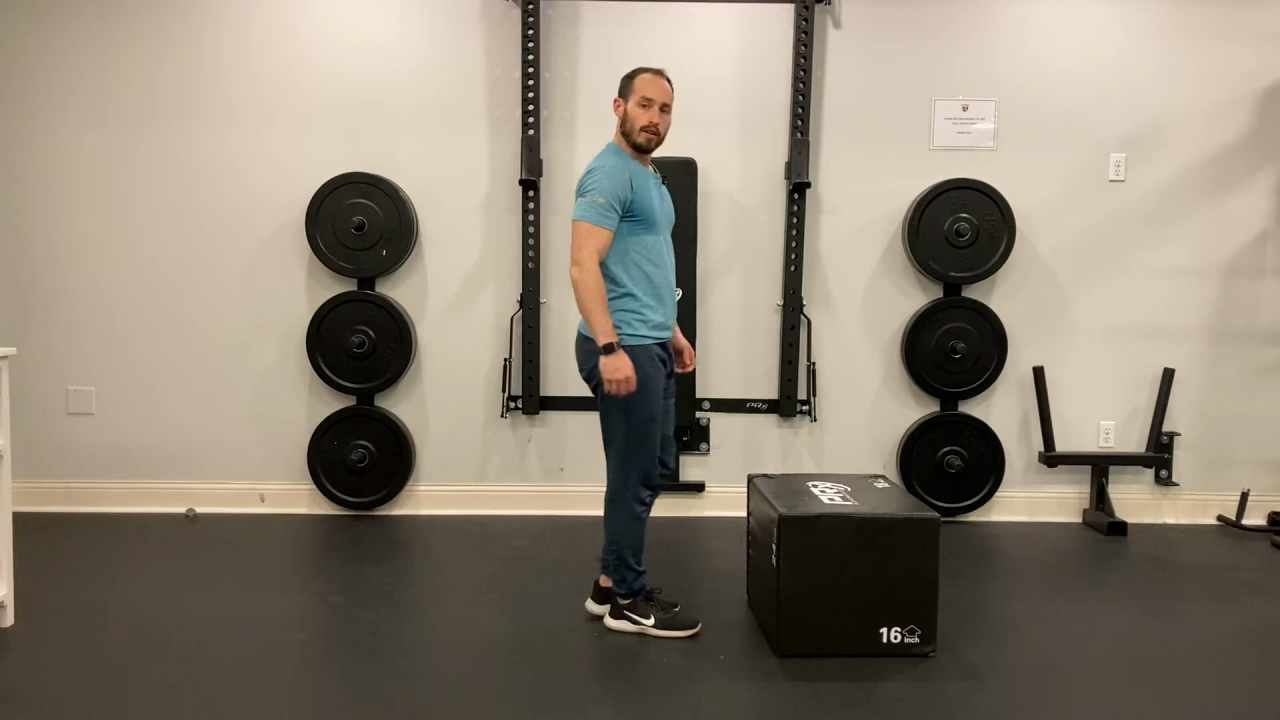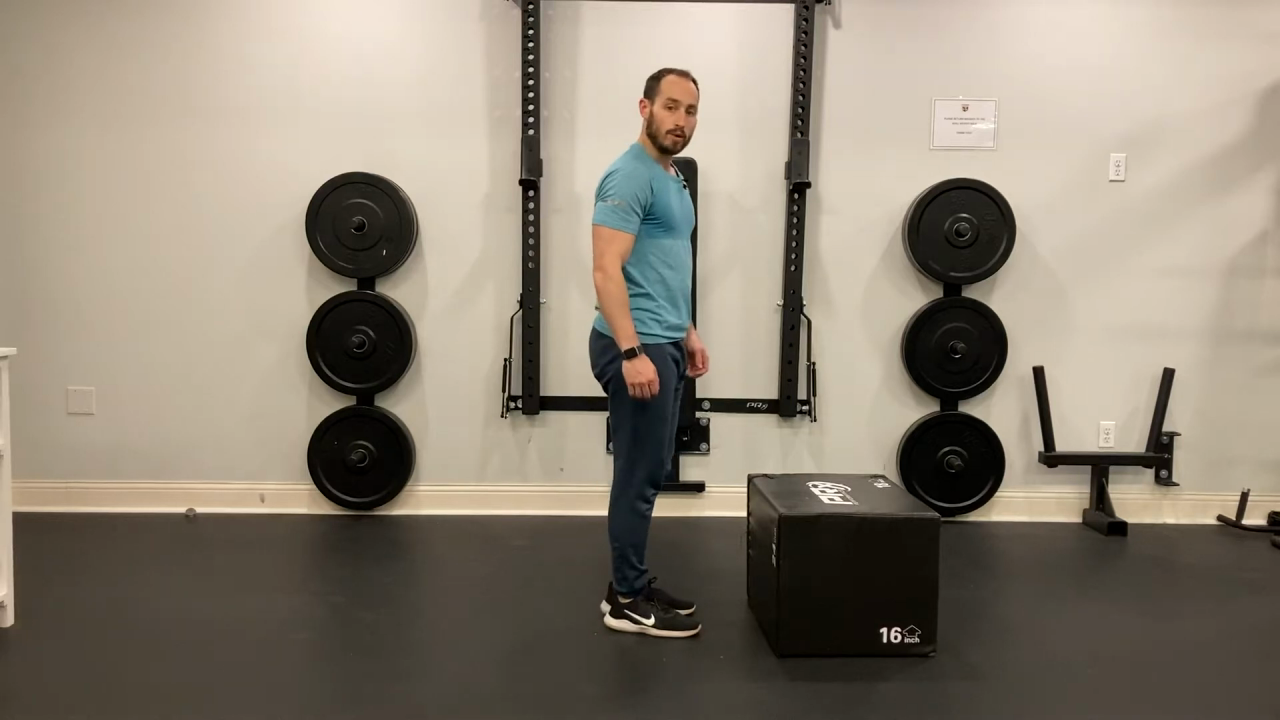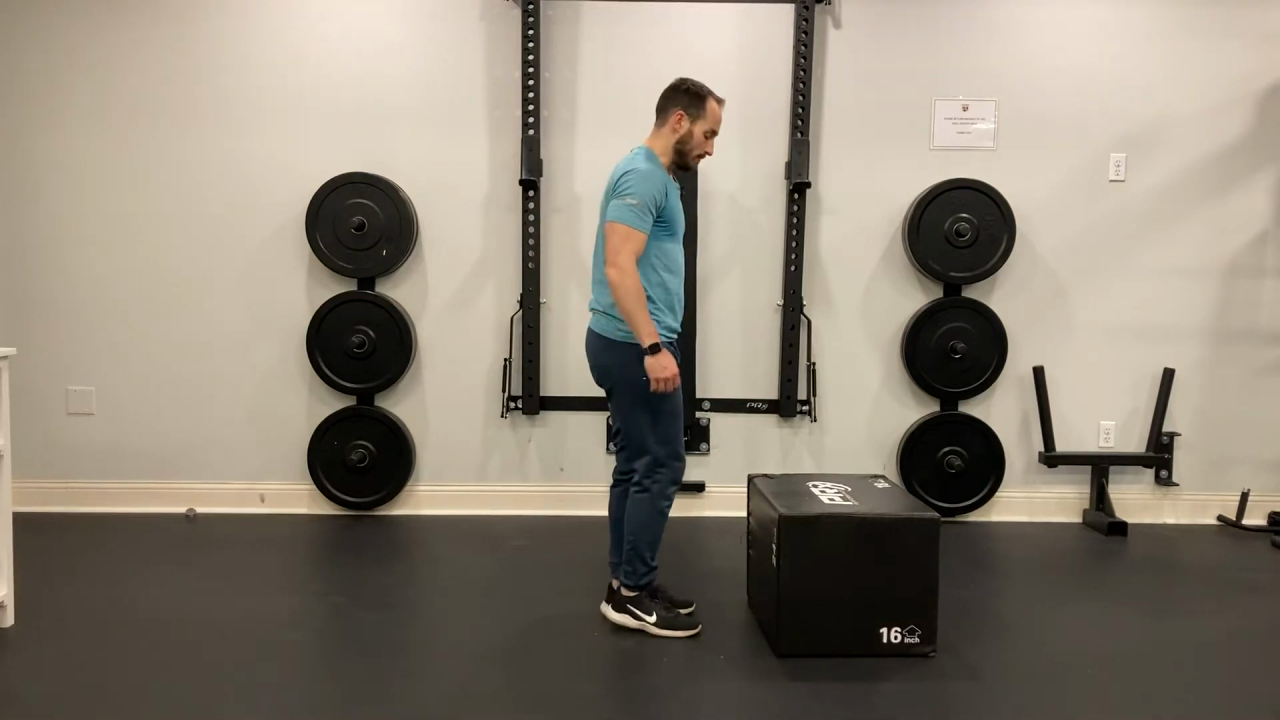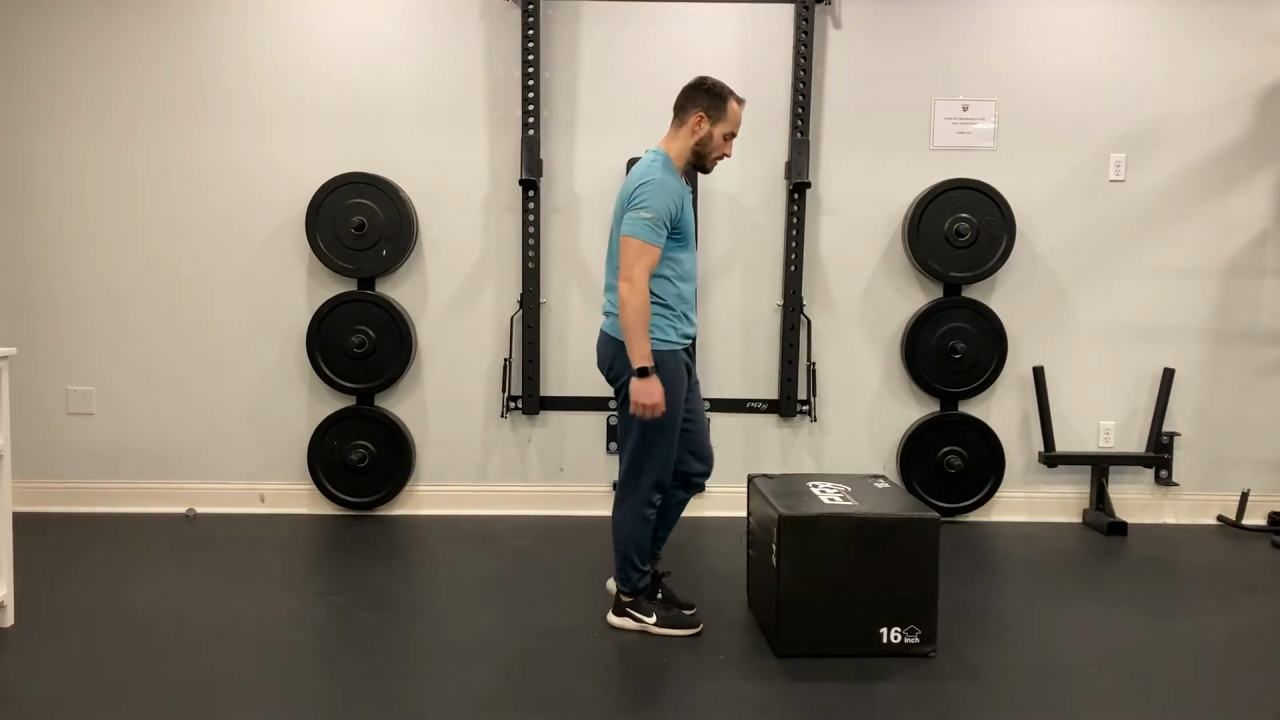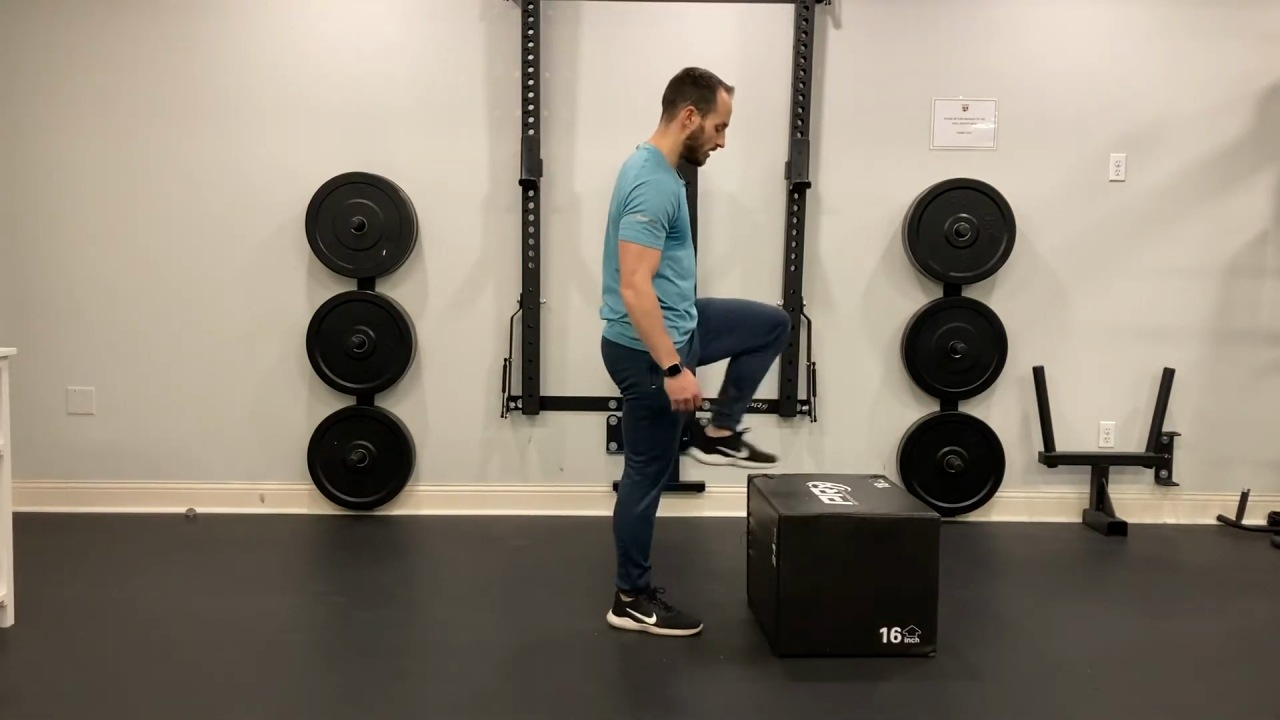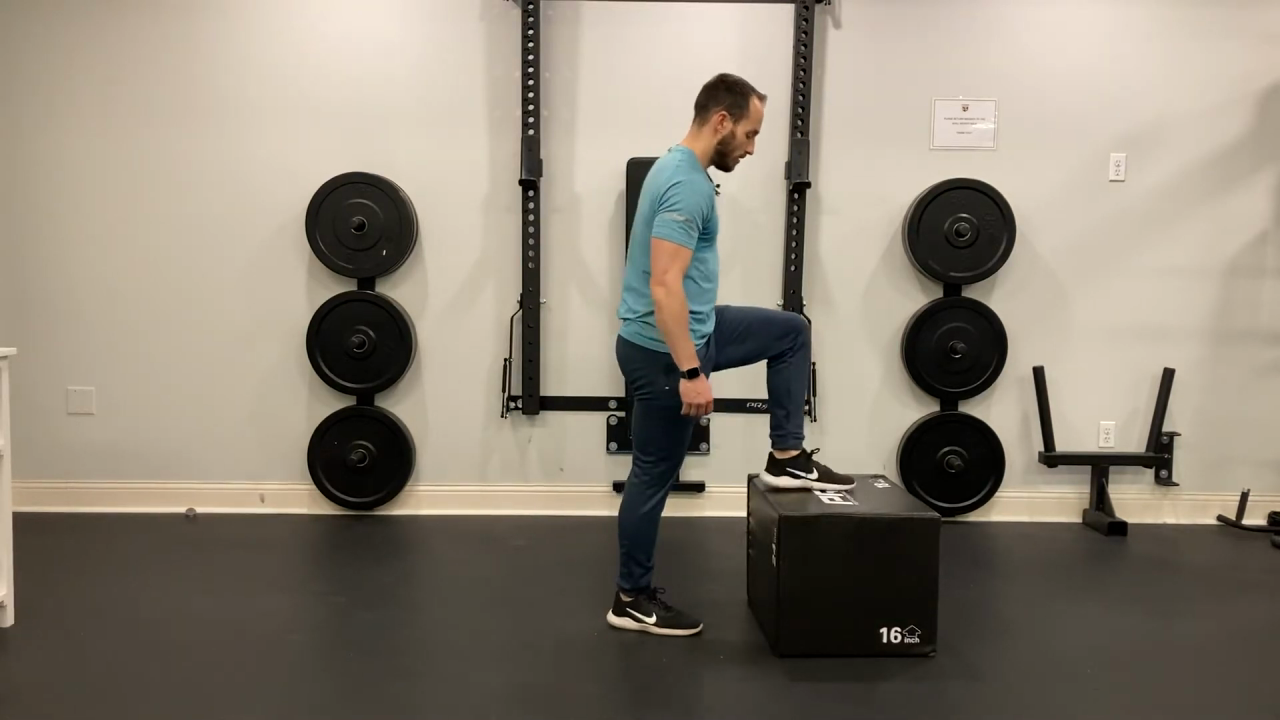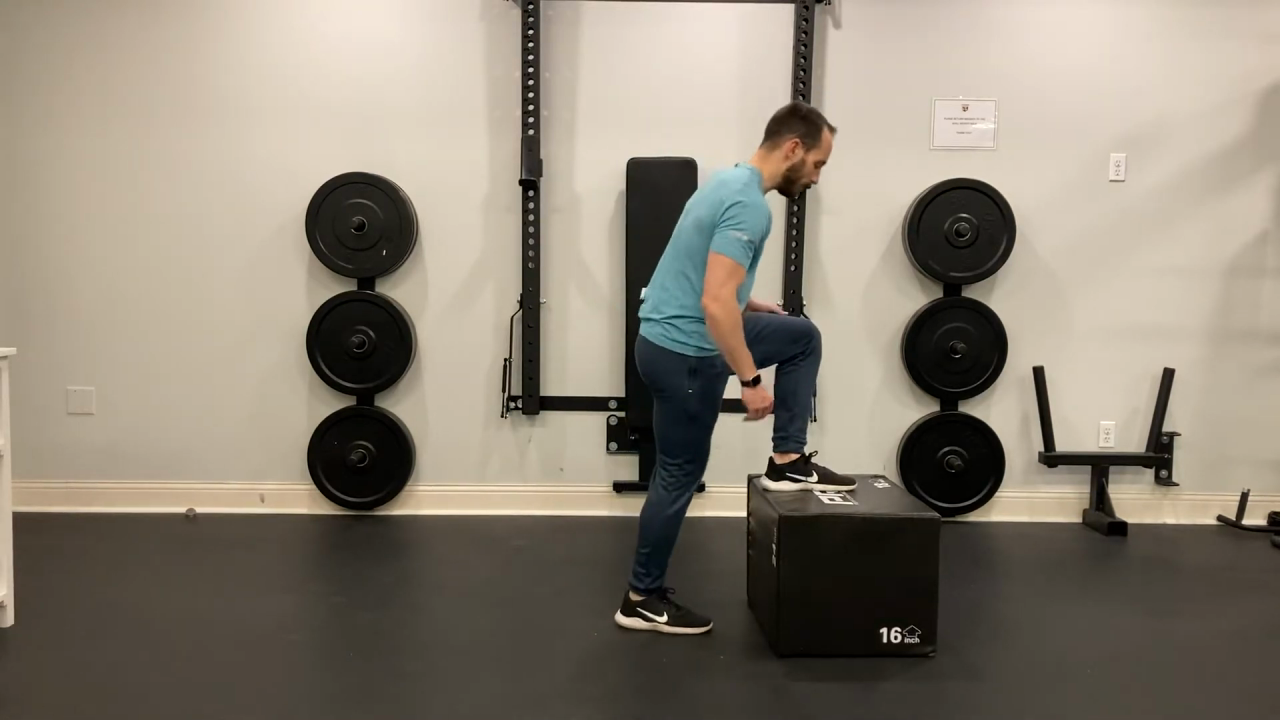
dt=0.7s
person 1, frame 1
left shoulder: (648, 177)
right shoulder: (609, 173)
right elbow: (585, 266)
left wrist: (672, 332)
right wrist: (609, 347)
left hip: (649, 346)
right hip: (626, 350)
left knee: (654, 467)
right knee: (635, 474)
left ankle: (612, 582)
right ankle: (627, 600)
person 1, frame 2
left shoulder: (672, 179)
right shoulder: (630, 176)
right elbow: (608, 272)
left wrist: (686, 335)
right wrist: (632, 352)
left hip: (662, 346)
right hip: (638, 349)
left knee: (650, 472)
right knee: (639, 475)
left ankle: (630, 585)
right ankle: (628, 600)
person 1, frame 3
left shoulder: (654, 176)
right shoulder: (642, 176)
right elbow: (619, 267)
right wrist: (652, 346)
left hip: (632, 343)
right hip: (632, 345)
left knee: (636, 467)
right knee: (661, 466)
left ankle: (625, 582)
right ankle: (634, 591)
person 1, frame 4
left shoulder: (666, 178)
right shoulder: (657, 184)
right elbow: (631, 284)
right wrist: (642, 372)
left hip: (665, 351)
right hip: (649, 354)
left knee: (691, 466)
right knee: (646, 478)
left ankle: (637, 572)
right ankle: (633, 598)
person 1, frame 5
left shoulder: (652, 168)
right shoulder: (653, 184)
right elbow: (635, 287)
right wrist: (672, 368)
left hip: (678, 324)
right hip: (648, 348)
left knee: (773, 324)
right knee: (648, 473)
left ankle: (717, 432)
right ankle: (631, 599)
person 1, frame 6
left shoulder: (678, 169)
right shoulder: (686, 184)
right elbow: (664, 285)
right wrist: (690, 372)
left hip: (687, 331)
right hip: (661, 349)
left knee: (792, 331)
right knee: (654, 473)
left ankle: (787, 458)
right ankle: (631, 600)
person 1, frame 7
left shoulder: (731, 181)
right shoulder: (749, 204)
right elbow: (715, 302)
left wrist: (753, 305)
right wrist: (751, 380)
left hip: (678, 333)
right hip: (682, 351)
left knee: (802, 336)
right knee: (679, 475)
left ankle: (787, 460)
right ankle: (642, 598)
